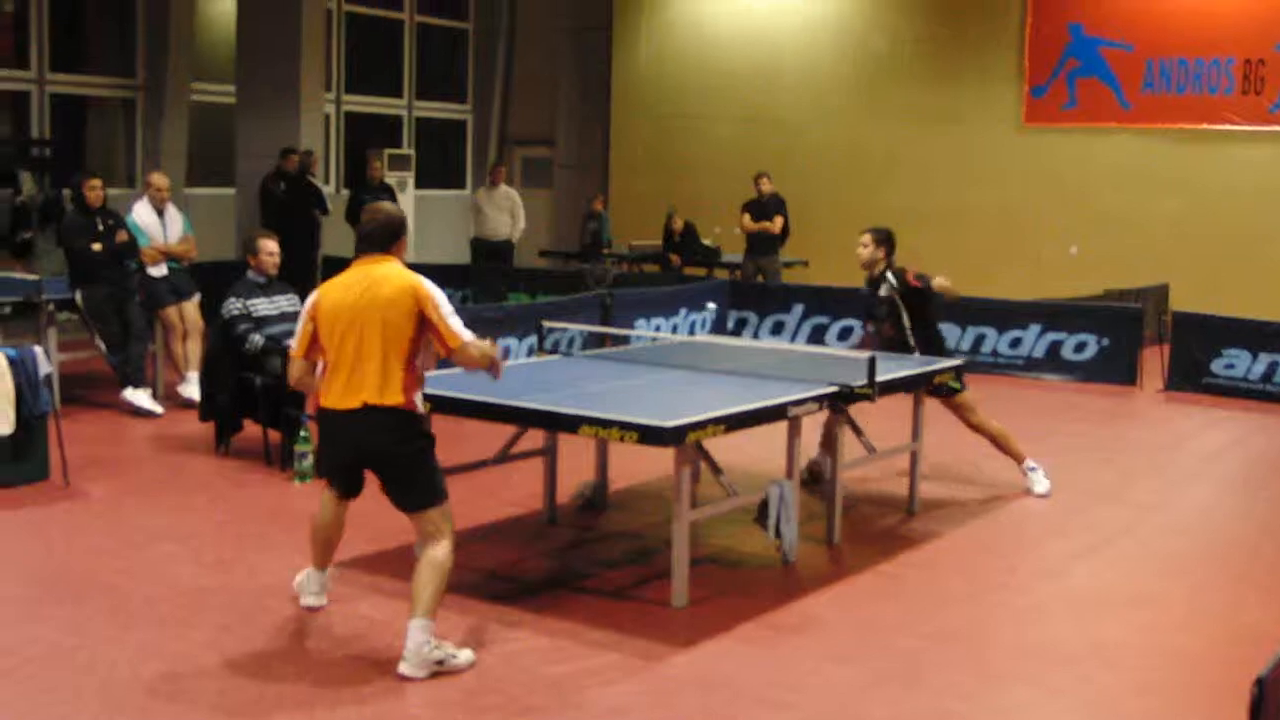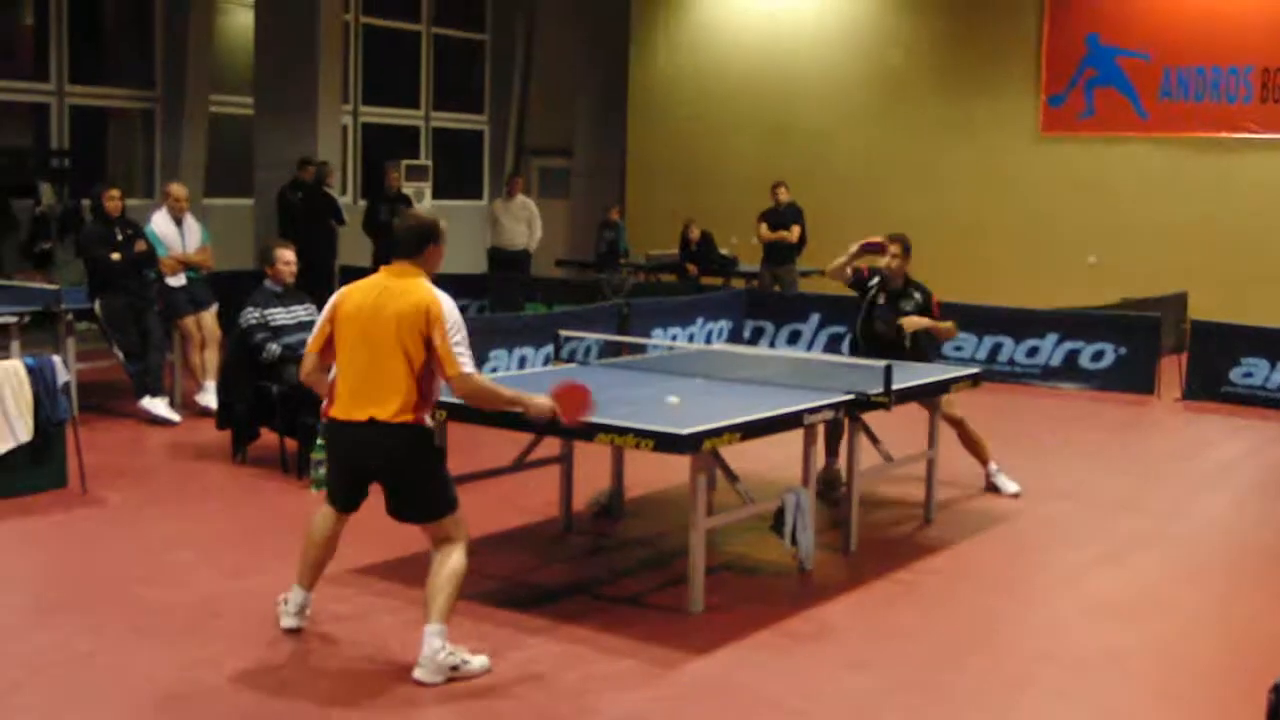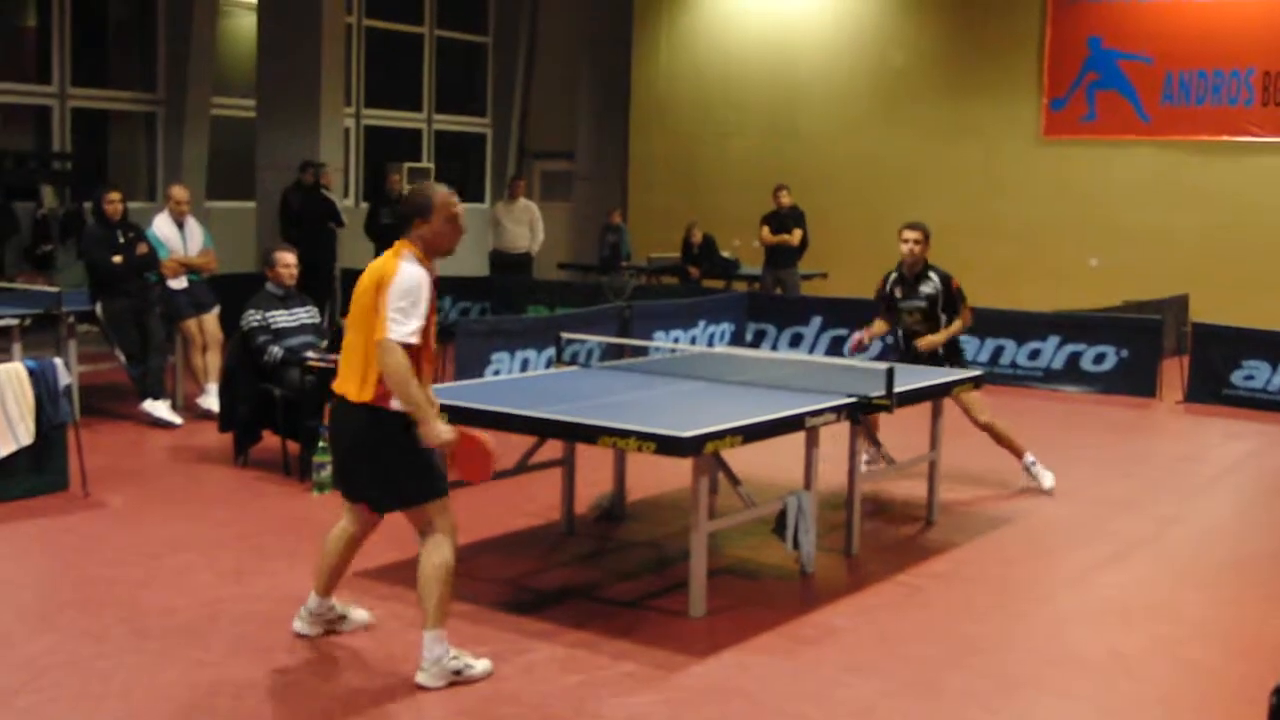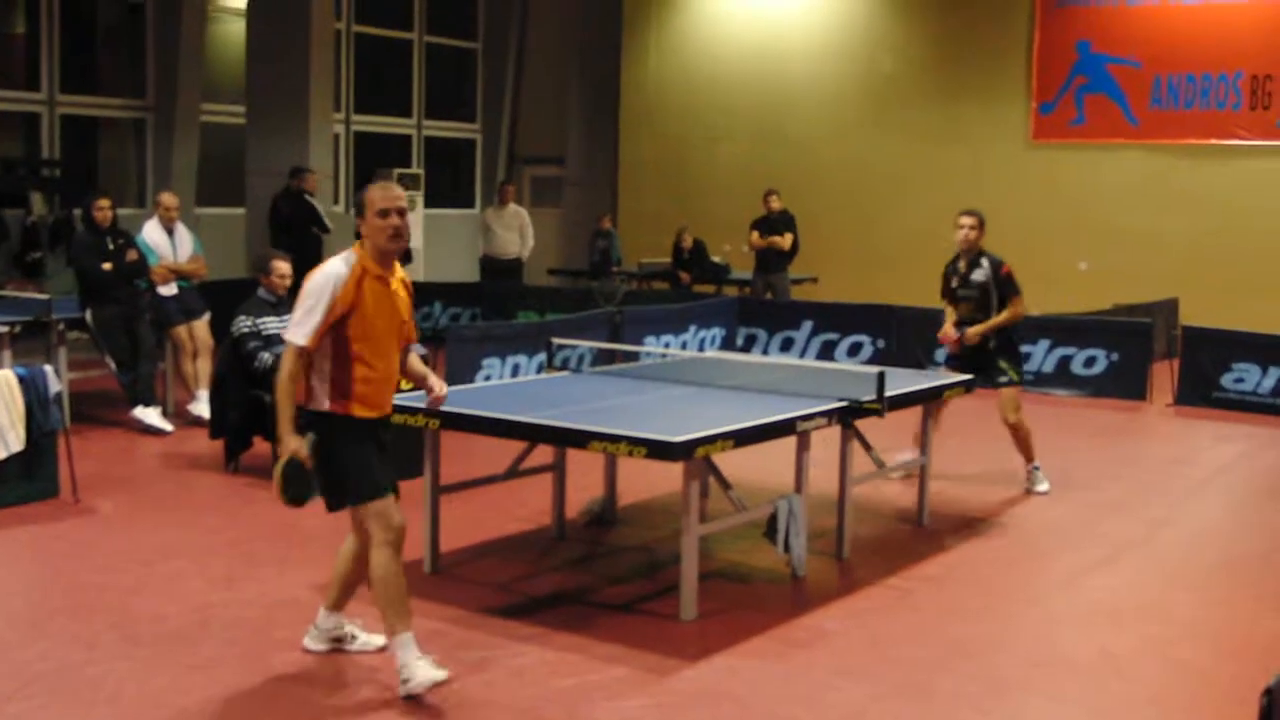
dt=0.3s
person 1, frame 1
left shoulder: (323, 294)
right shoulder: (416, 287)
left elbow: (298, 375)
right elbow: (467, 355)
right wrist: (493, 358)
left hip: (336, 420)
right hip: (394, 421)
left knee: (337, 492)
right knee: (437, 534)
left ankle: (315, 582)
right ankle: (421, 646)
person 1, frame 2
left shoulder: (344, 296)
right shoulder: (437, 304)
left elbow: (310, 371)
right elbow: (465, 384)
right wrist: (528, 402)
left hip: (343, 431)
right hip: (401, 436)
left knee: (333, 510)
right knee: (452, 539)
left ankle: (295, 604)
right ankle: (436, 652)
person 1, frame 3
left shoulder: (387, 267)
right shoulder: (410, 275)
right elbow: (392, 354)
left wrist: (416, 396)
right wrist: (429, 419)
left hip: (348, 411)
right hip: (380, 418)
left knee: (361, 514)
right knee: (438, 529)
left ankle: (317, 610)
right ankle: (436, 656)
person 1, frame 4
left shoulder: (400, 281)
right shoulder: (333, 278)
right elbow: (295, 357)
left wrist: (428, 378)
right wrist: (288, 433)
left hip: (371, 420)
right hip: (337, 422)
left knee: (369, 531)
right knee: (389, 528)
left ankle: (328, 626)
right ankle: (407, 659)
person 2, frame 1
left shoulder: (901, 277)
right shoulder: (872, 284)
left elbow: (945, 288)
left wrist: (938, 285)
left hip: (929, 360)
left knee: (974, 419)
left ankle: (1030, 468)
right ankle: (824, 461)
person 2, frame 2
left shoulder: (921, 295)
right shoulder: (870, 278)
left elbow: (950, 332)
right elbow: (833, 272)
left wrist: (927, 324)
right wrist: (854, 253)
left hip: (908, 362)
right hip: (869, 361)
left knee: (954, 417)
left ankle: (992, 471)
right ankle: (831, 469)
person 2, frame 3
left shoulder: (942, 280)
right shoulder: (891, 281)
left elbow: (965, 318)
right elbow: (885, 320)
left wrist: (940, 337)
right wrist: (866, 335)
left hip: (944, 359)
right hip: (908, 358)
left knee: (983, 419)
left ankle: (1029, 462)
right ankle: (870, 453)
person 2, frame 4
left shoulder: (995, 267)
right shoulder: (952, 268)
left elbow: (1018, 308)
left wrist: (982, 329)
right wrist: (947, 327)
left hip: (998, 349)
right hip: (963, 348)
left knee: (1011, 419)
right knee: (932, 402)
left ankle: (1033, 468)
person 3, frame 1
left shoulder: (112, 217)
right shoulder: (72, 222)
left elbow: (132, 250)
right elbow: (84, 257)
left wrist: (102, 248)
right wrist: (115, 247)
left hip: (121, 282)
right hip: (93, 287)
left knee: (138, 329)
right knee: (114, 337)
left ankle: (135, 388)
right ankle: (135, 388)
person 3, frame 2
left shoulder: (131, 227)
right shoulder: (91, 232)
left elbow: (151, 259)
right elbow: (104, 267)
left wrist: (121, 258)
right wrist: (133, 256)
left hip: (140, 292)
right hip: (111, 296)
left knee: (156, 338)
right knee: (132, 347)
left ankle: (153, 396)
right ankle: (153, 396)
person 3, frame 3
left shoulder: (133, 230)
right shoulder: (92, 235)
left elbow: (152, 262)
right elbow: (105, 269)
left wrist: (123, 261)
right wrist: (135, 260)
left hip: (142, 294)
right hip: (113, 299)
left knee: (158, 341)
right knee: (133, 350)
left ankle: (154, 399)
right ankle: (154, 399)
person 3, frame 4
left shoulder: (123, 237)
right shoulder: (82, 241)
left elbow: (142, 269)
right elbow: (95, 277)
left wrist: (113, 268)
right wrist: (125, 266)
left hip: (132, 301)
right hip: (103, 306)
left knee: (148, 348)
right knee: (124, 356)
left ankle: (145, 406)
right ankle: (145, 406)
person 4, frame 1
left shoulder: (178, 215)
right shoulder: (135, 218)
left elbow: (191, 252)
right elbow: (148, 257)
left wrist: (162, 247)
right wrist: (176, 249)
left hip: (179, 272)
right hip: (154, 276)
left knee: (196, 325)
right knee: (176, 327)
left ankle: (193, 381)
right ankle: (187, 382)
person 4, frame 2
left shoulder: (196, 226)
right shoulder: (154, 228)
left elbow: (208, 262)
right elbow: (166, 267)
left wrist: (180, 257)
right wrist: (194, 259)
left hip: (197, 282)
right hip: (172, 286)
left knee: (213, 335)
right knee: (194, 337)
left ankle: (210, 390)
right ankle: (205, 390)
person 4, frame 3
left shoulder: (198, 229)
right shoulder: (156, 231)
left elbow: (211, 264)
right elbow: (168, 270)
left wrist: (182, 260)
right wrist: (196, 262)
left hip: (198, 284)
right hip: (174, 289)
left knee: (215, 337)
right knee: (196, 340)
left ankle: (212, 393)
right ankle: (206, 393)
person 4, frame 4
left shoulder: (187, 235)
right shoulder: (145, 238)
left elbow: (201, 271)
right elbow: (157, 276)
left wrist: (172, 266)
right wrist: (186, 269)
left hip: (188, 291)
right hip: (164, 295)
left knee: (206, 344)
right knee: (186, 346)
left ankle: (203, 400)
right ankle: (197, 399)
